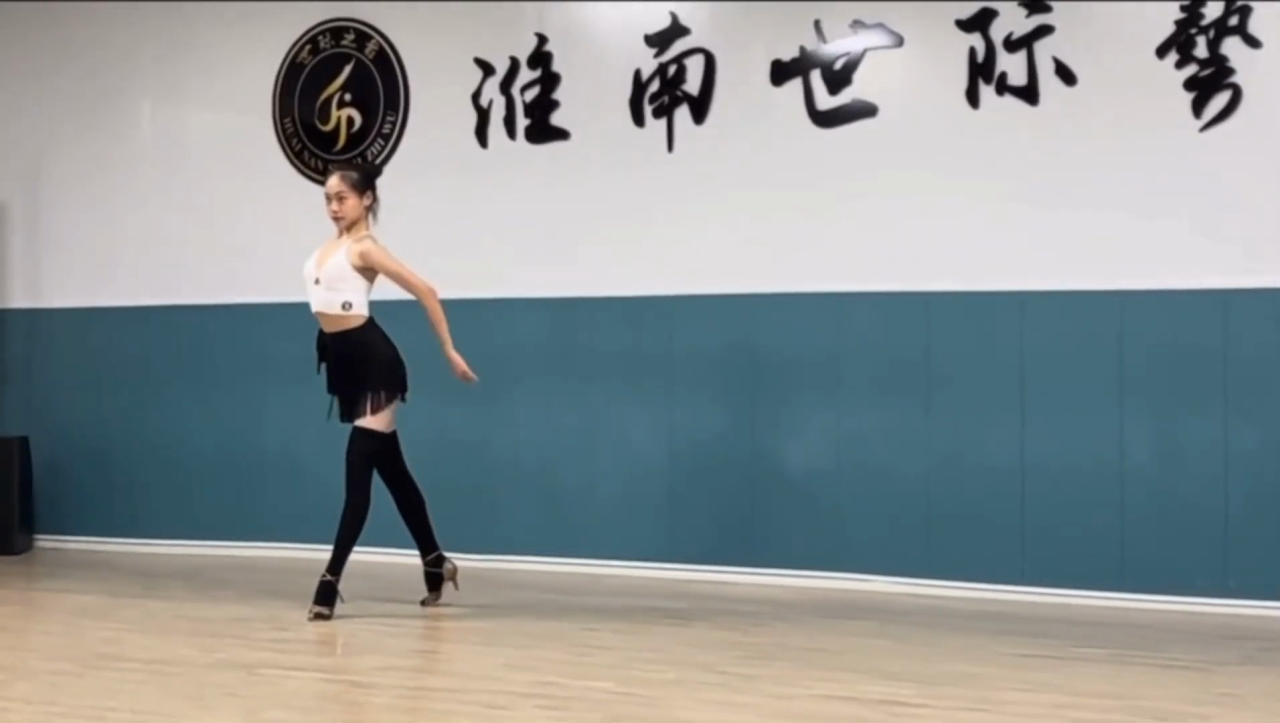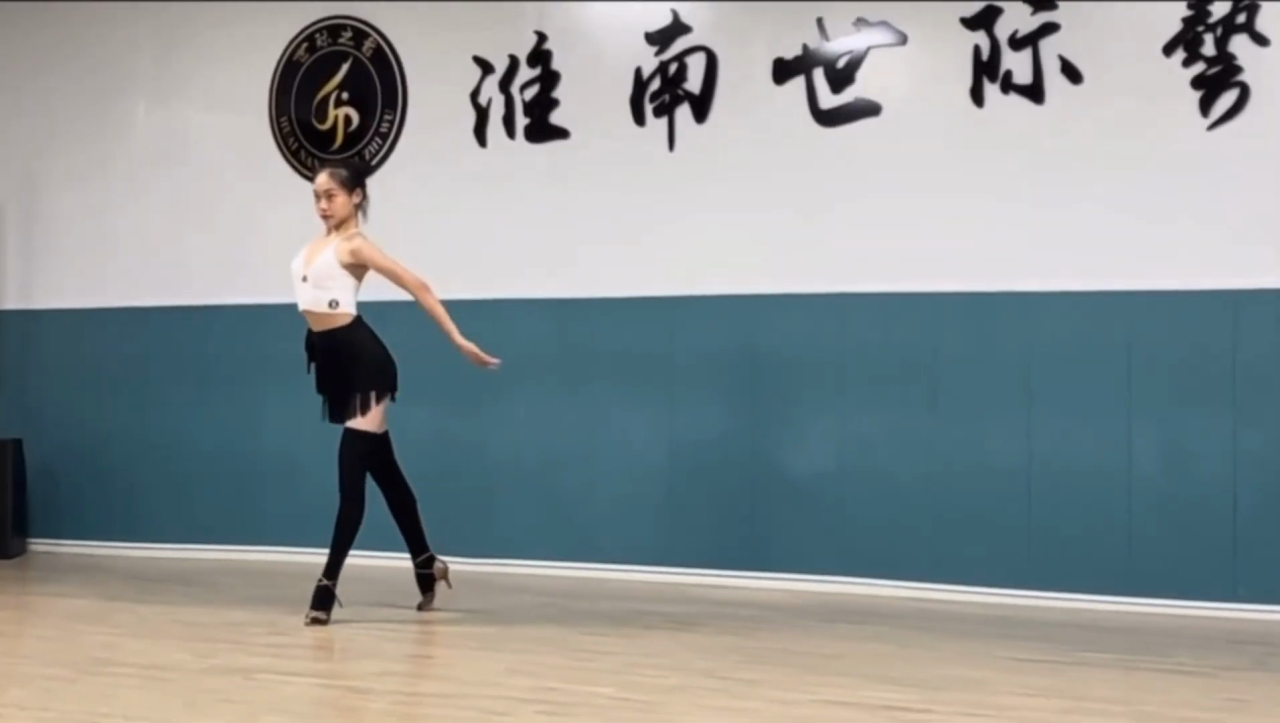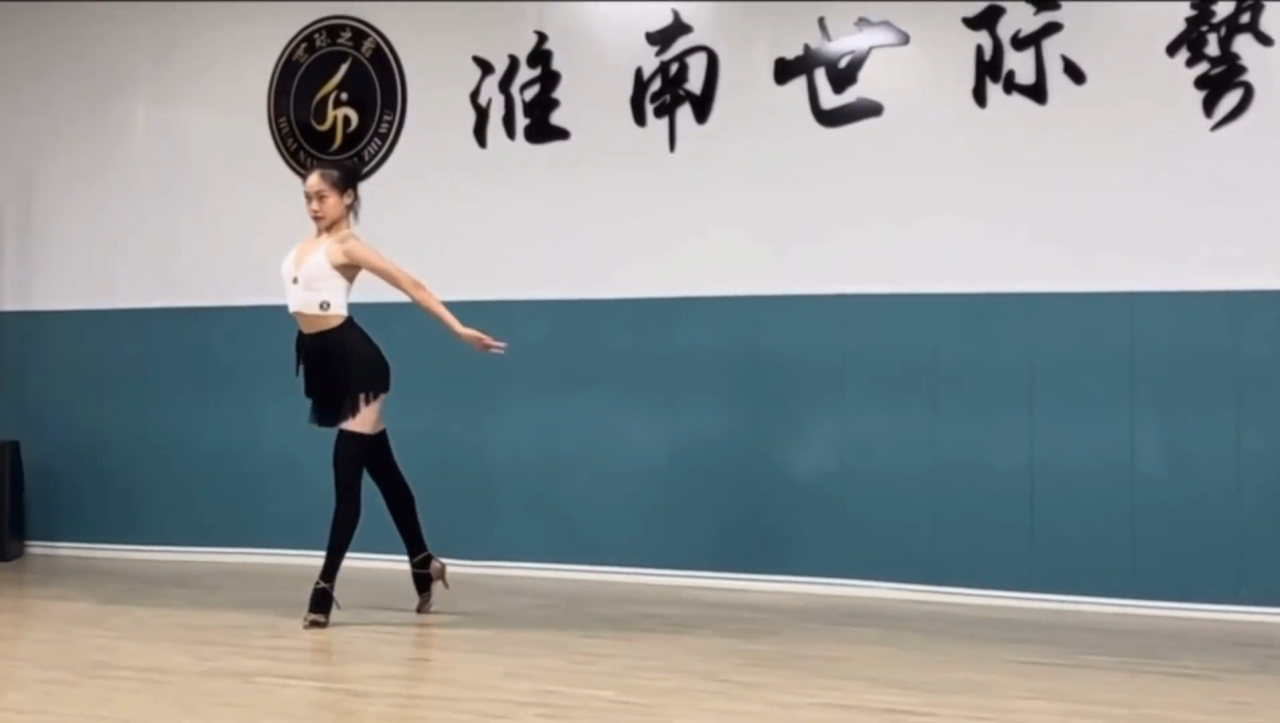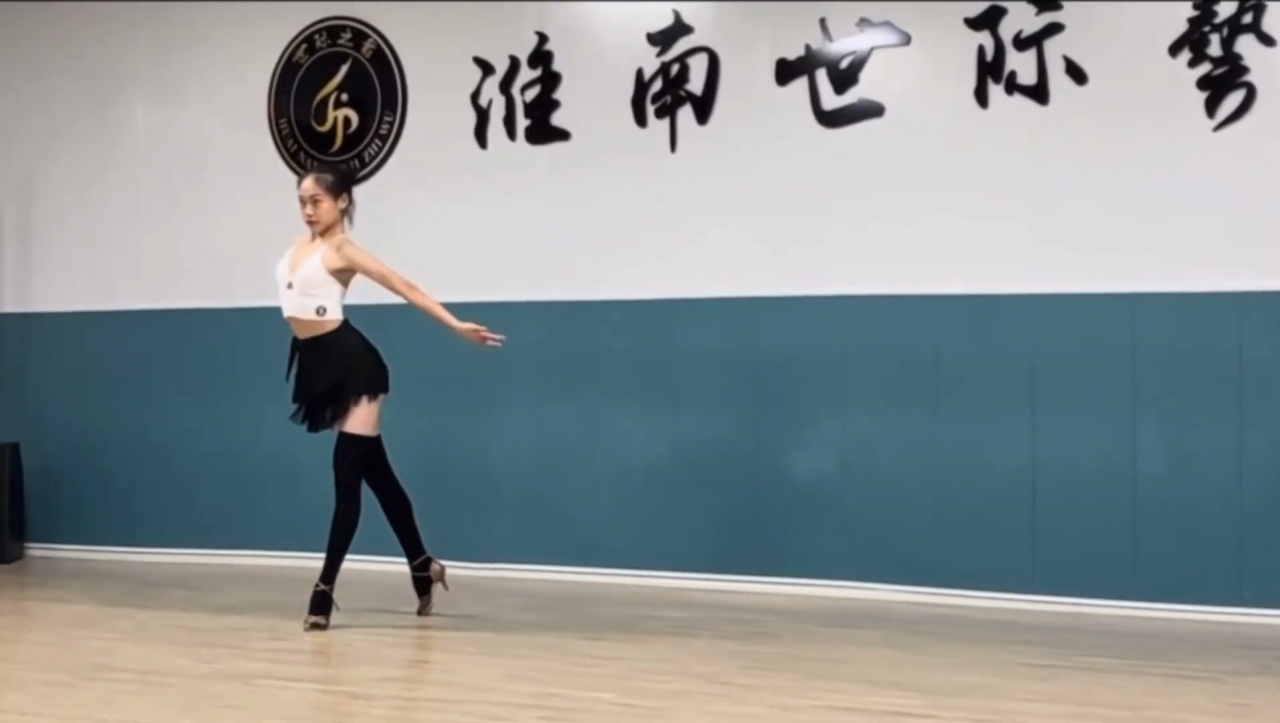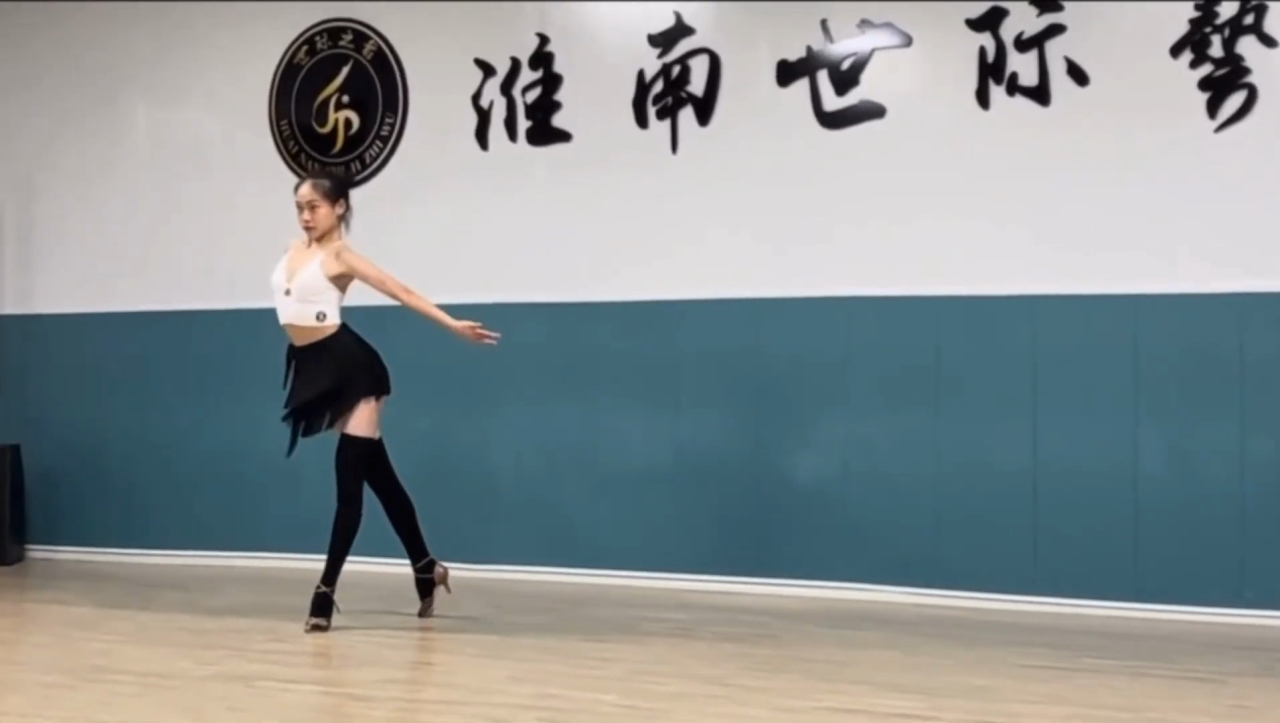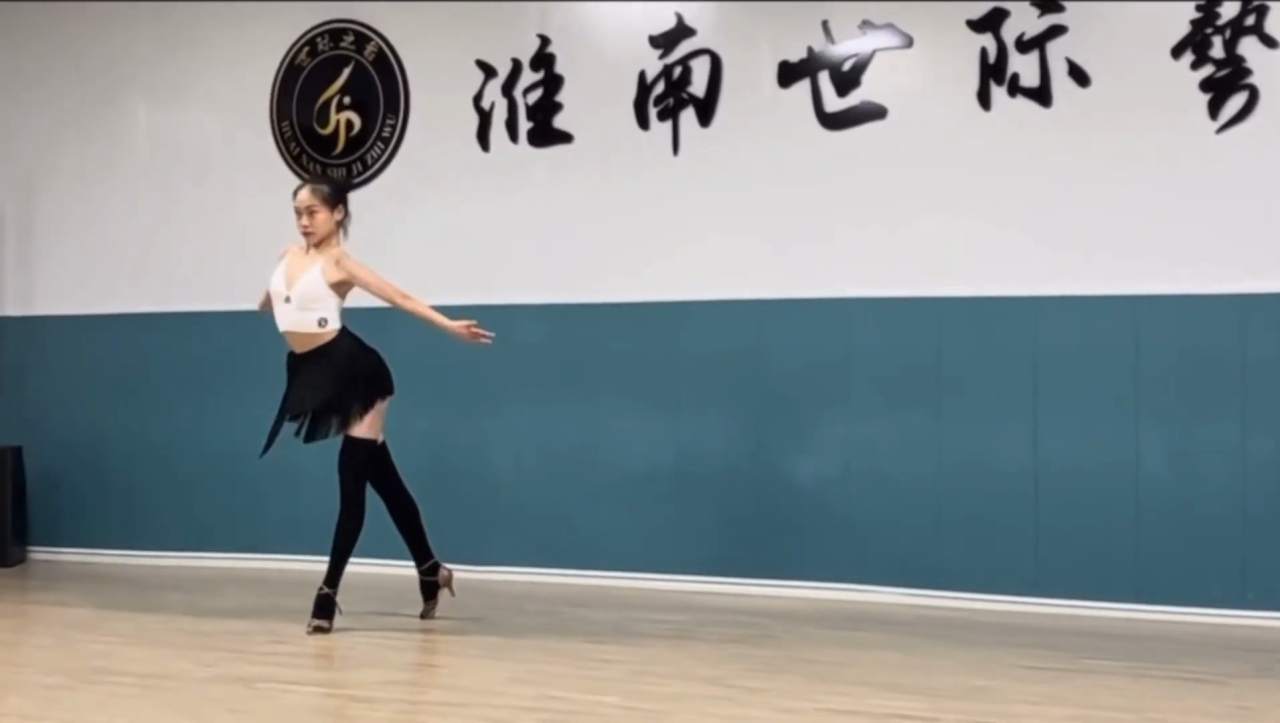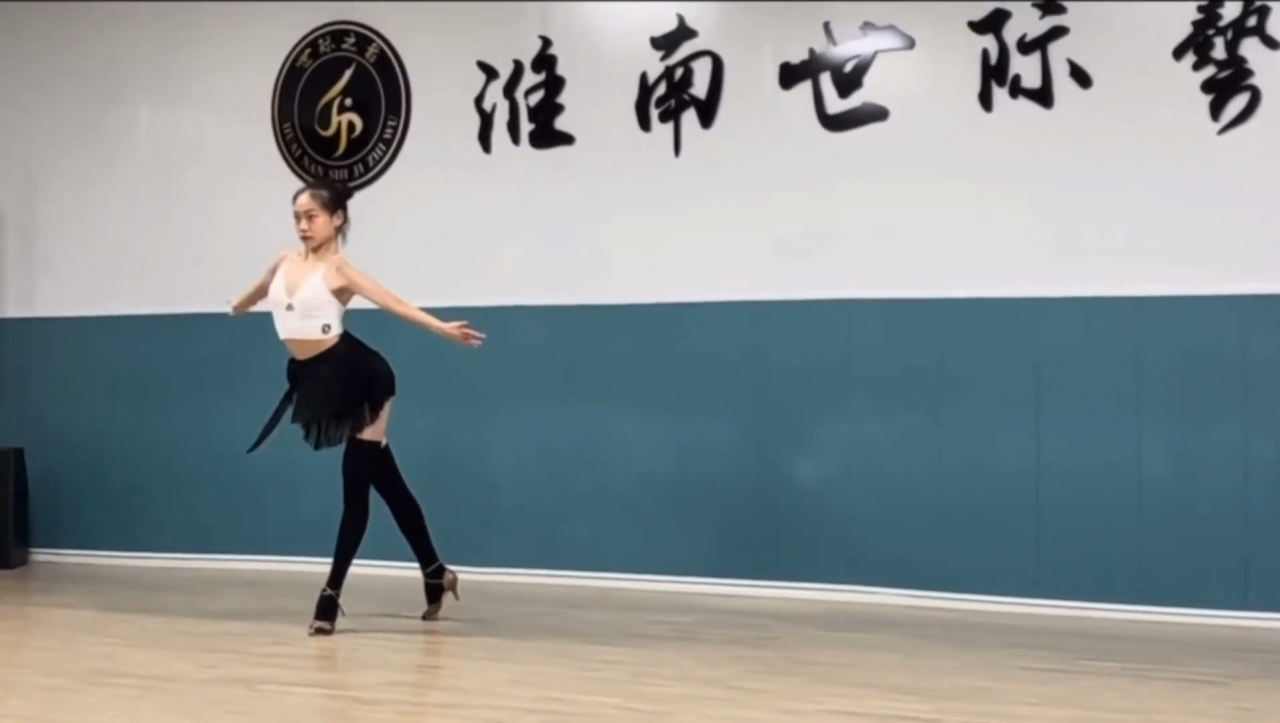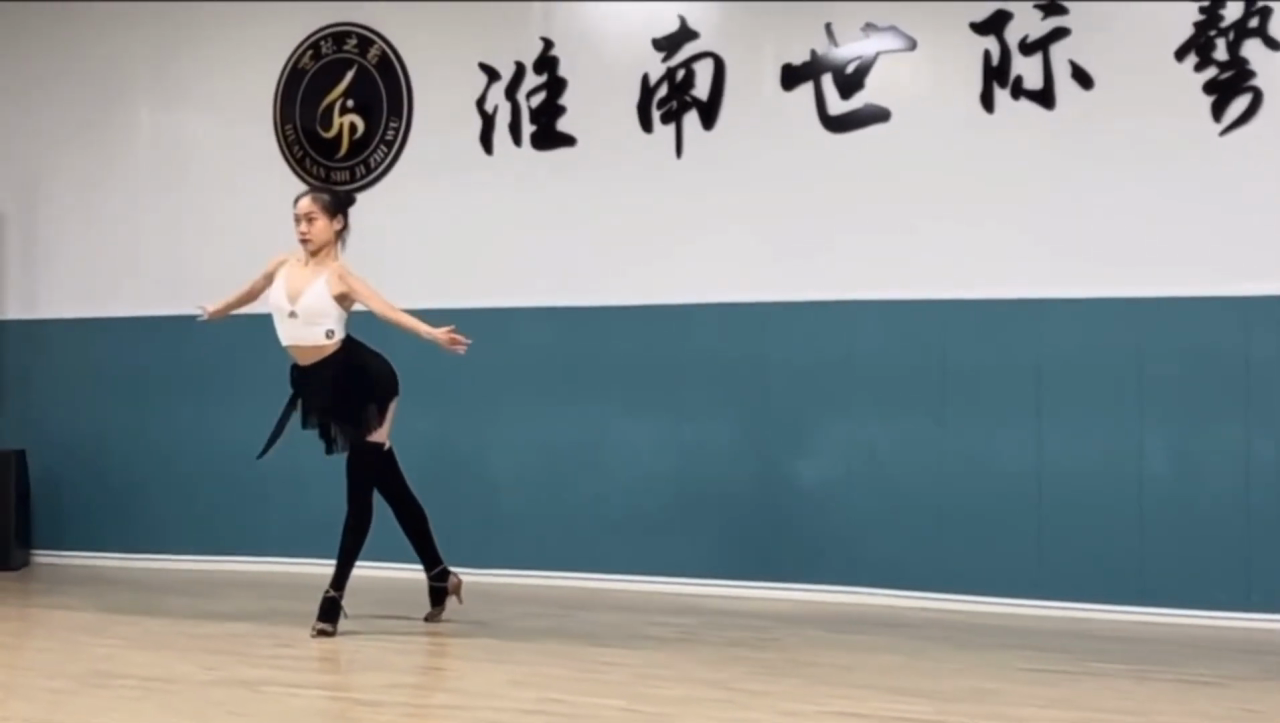
dt=0.1s
person 1, frame 1
left shoulder: (365, 248)
right shoulder: (333, 245)
left elbow: (424, 291)
left wrist: (450, 352)
left hip: (369, 357)
right hip: (342, 355)
left knee: (358, 468)
right knee: (389, 467)
left ankle: (331, 580)
right ankle: (434, 561)
person 1, frame 2
left shoulder: (354, 245)
right shoulder: (318, 243)
left elbow: (417, 286)
left wrist: (458, 339)
left hip: (358, 355)
right hip: (329, 354)
left knee: (352, 469)
right knee: (383, 468)
left ankle: (328, 584)
right ankle: (425, 563)
person 1, frame 3
left shoulder: (347, 245)
right shoulder: (309, 242)
left elbow: (410, 284)
left wrist: (459, 329)
left hip: (352, 357)
right hip: (320, 357)
left knee: (347, 470)
right knee: (381, 467)
left ankle: (325, 586)
right ankle: (423, 562)
person 1, frame 4
left shoulder: (341, 250)
right shoulder: (300, 245)
left elbow: (404, 287)
left wrist: (456, 325)
left hip: (349, 360)
right hip: (315, 362)
left knee: (347, 472)
right knee: (375, 470)
left ankle: (325, 588)
right ankle: (422, 564)
person 1, frame 5
left shoulder: (340, 255)
right shoulder: (294, 249)
left elbow: (400, 291)
left wrist: (454, 324)
right wrist: (291, 300)
left hip: (350, 365)
right hip: (312, 367)
left knee: (350, 476)
right knee: (377, 473)
left ankle: (326, 591)
right ankle: (426, 567)
person 1, frame 6
left shoulder: (339, 262)
right shoulder: (289, 254)
left elbow: (397, 296)
right elbow: (274, 295)
left wrist: (449, 325)
right wrist: (268, 303)
left hip: (354, 370)
right hip: (312, 372)
left knee: (353, 478)
right knee: (381, 475)
left ankle: (328, 593)
right ankle: (430, 569)
person 1, frame 7
left shoulder: (341, 268)
right shoulder: (285, 261)
left elbow: (392, 303)
right elbow: (262, 291)
left wrist: (443, 328)
right wrist: (241, 307)
left hip: (358, 376)
right hip: (312, 378)
left knee: (358, 481)
right knee: (382, 479)
left ankle: (332, 594)
right ankle: (435, 572)
person 1, frame 8
left shoulder: (340, 275)
right shoulder: (282, 265)
left elbow: (385, 309)
right elbow: (250, 294)
left wrist: (430, 333)
right wrist: (216, 311)
left hip: (362, 378)
right hip: (314, 382)
left knee: (361, 484)
right knee: (386, 481)
left ankle: (334, 595)
right ankle: (439, 575)
